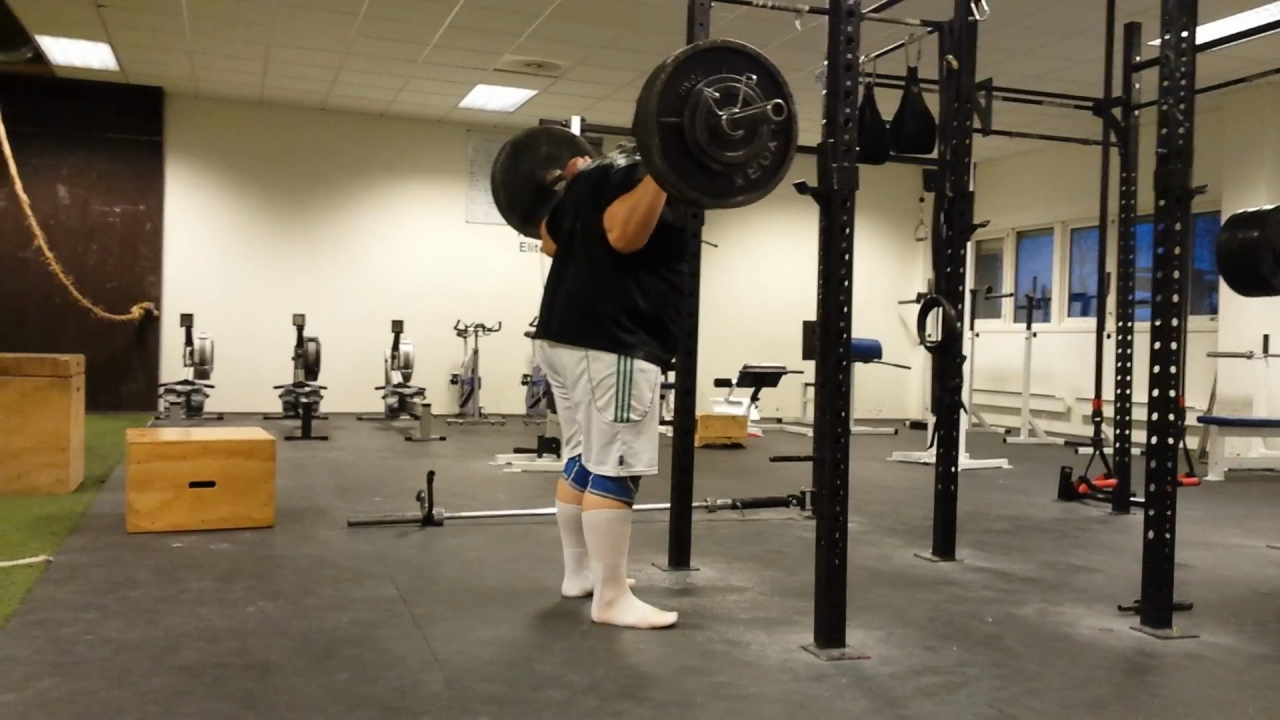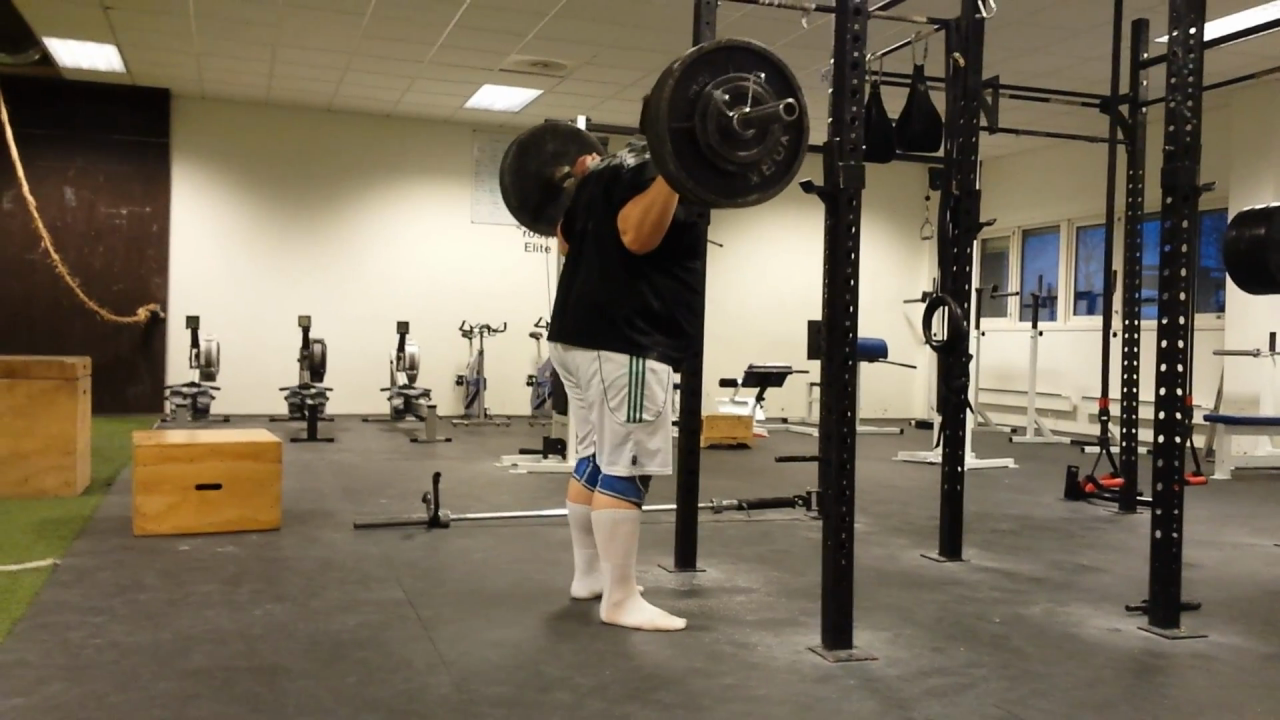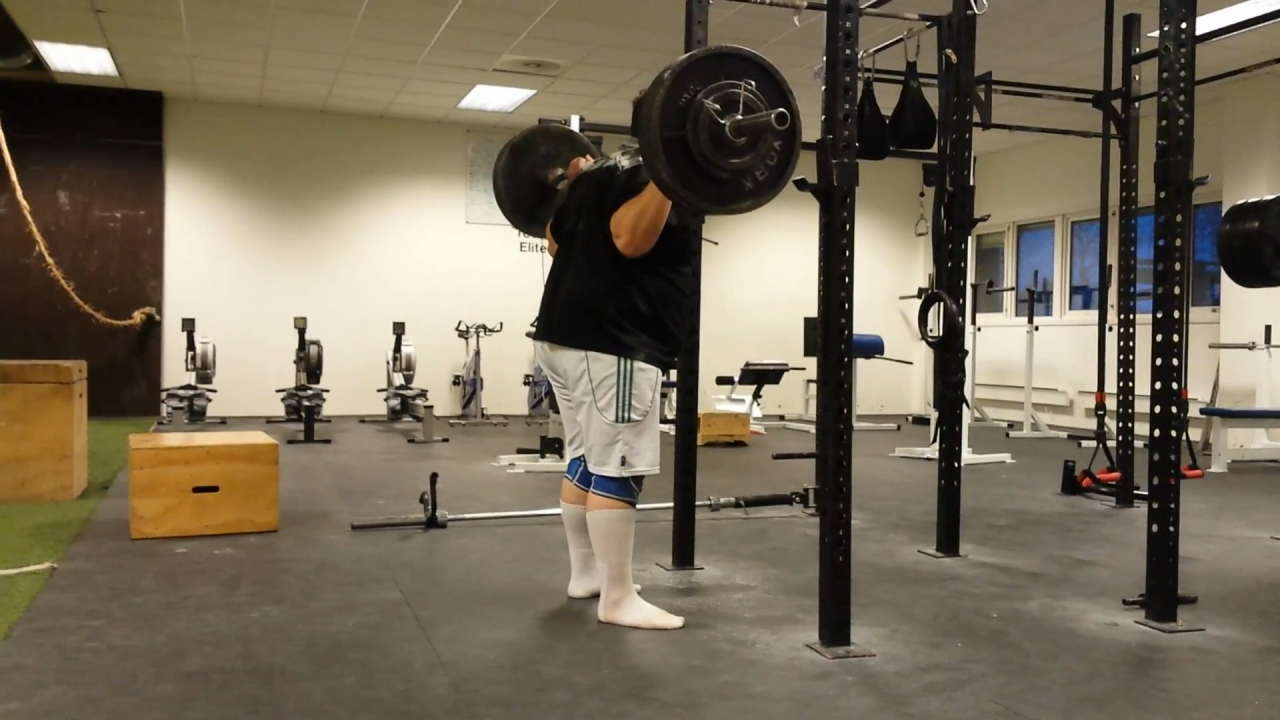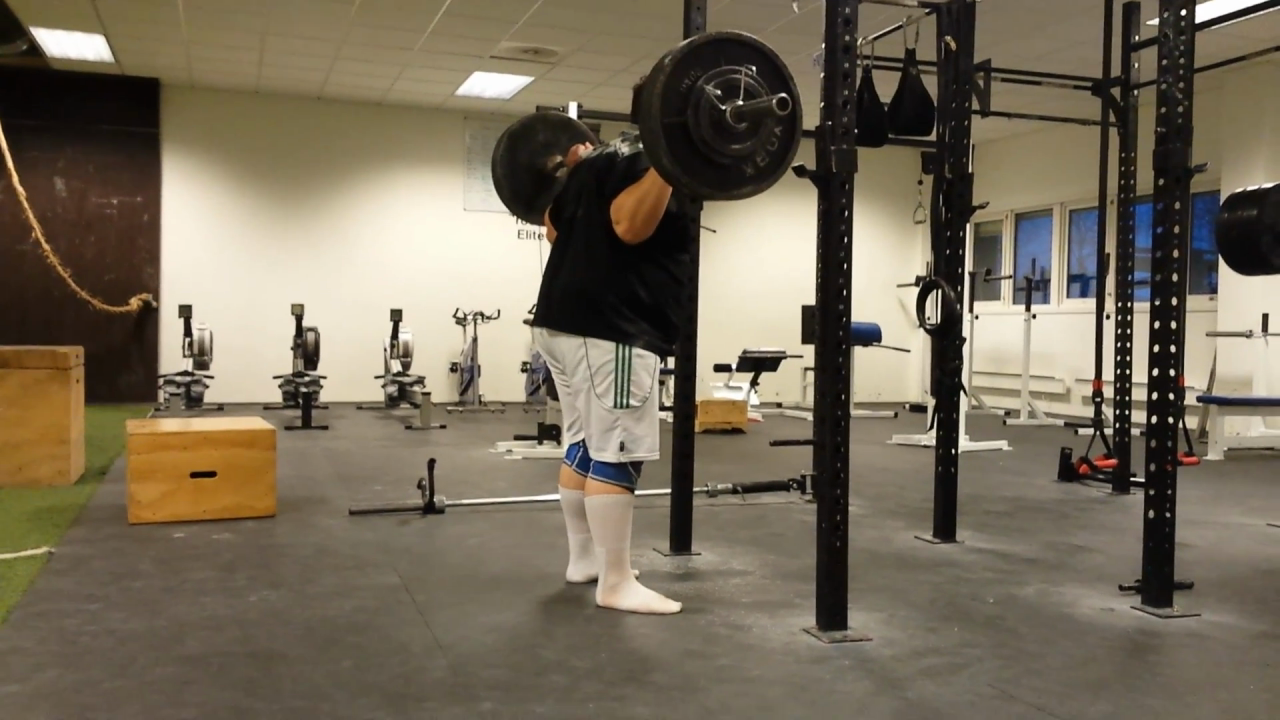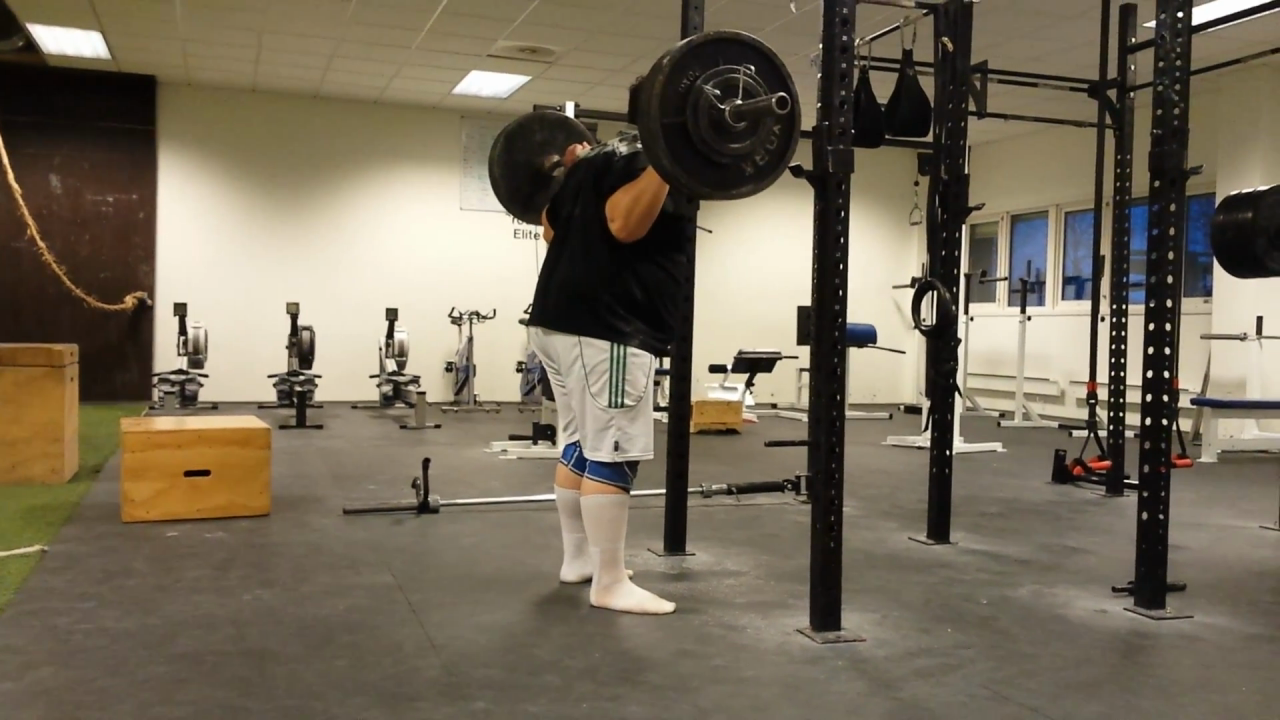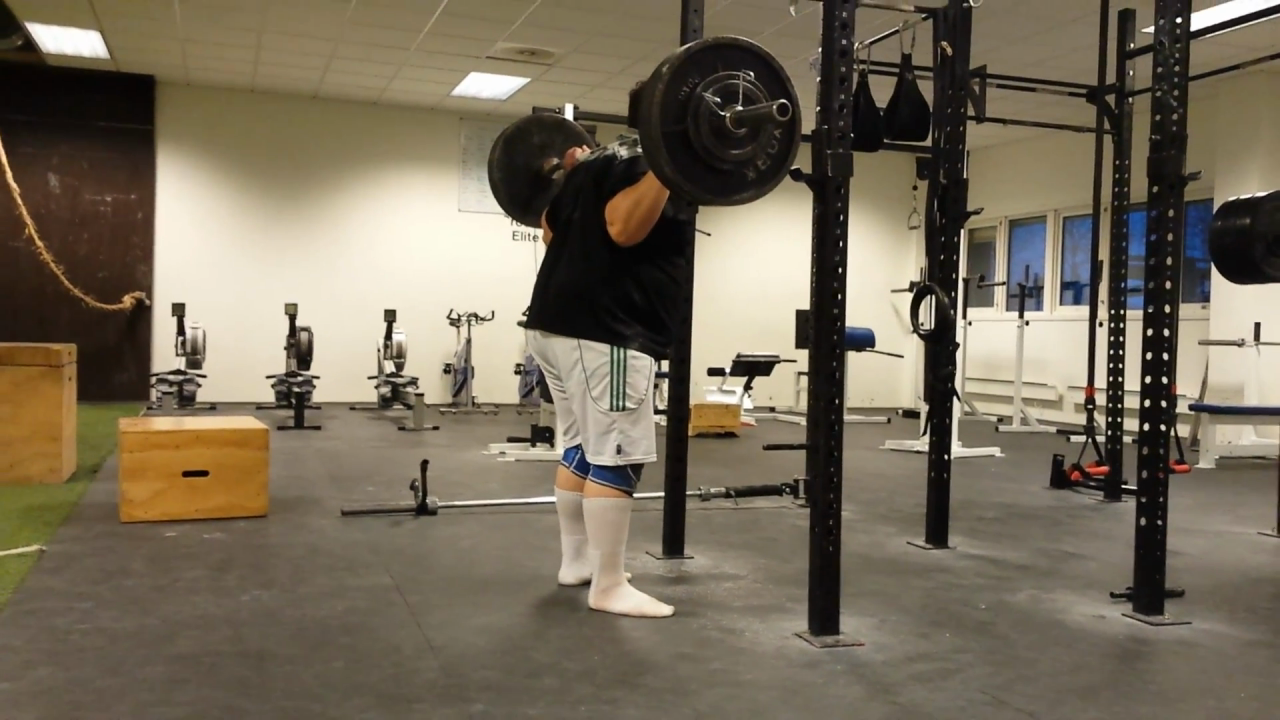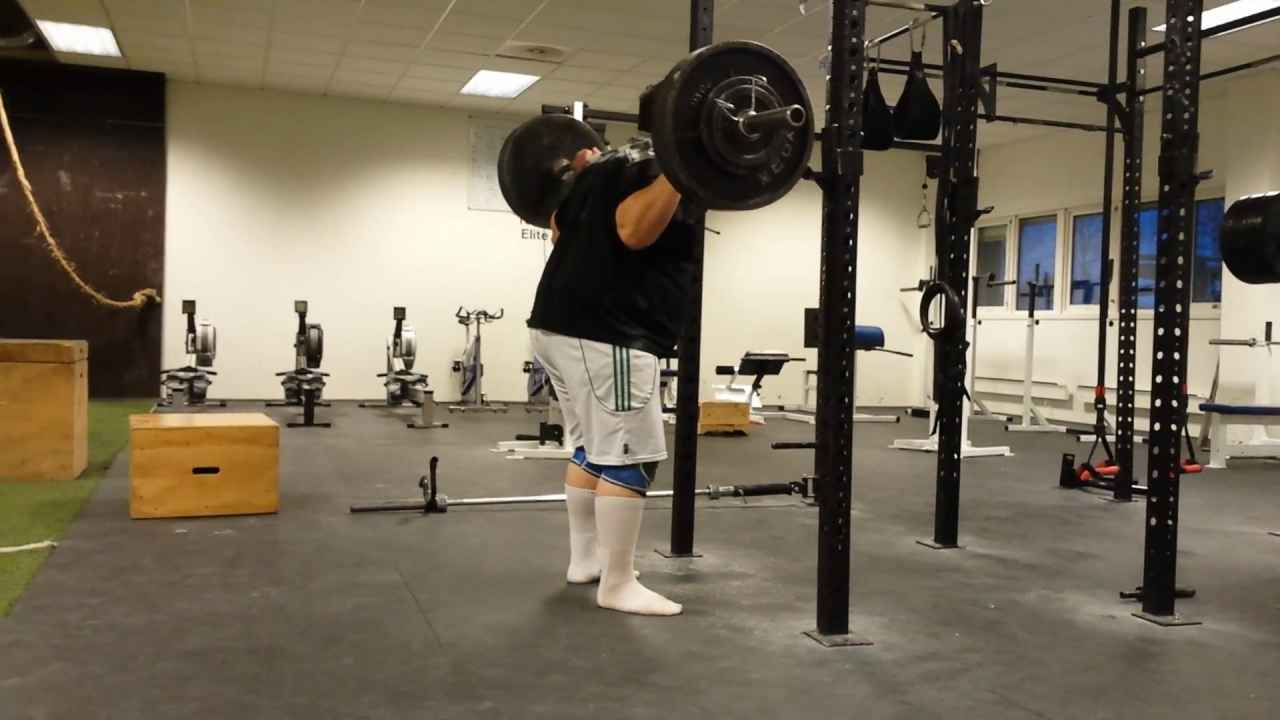
dt=0.4s
person 1, frame 1
left shoulder: (595, 175)
right shoulder: (639, 173)
left elbow: (551, 241)
right elbow: (623, 234)
left wrist: (571, 186)
left hip: (565, 335)
right hip: (610, 344)
left knee: (584, 461)
right knee: (613, 469)
left ankle: (580, 573)
right ankle: (611, 598)
person 1, frame 2
left shoulder: (604, 174)
right shoulder: (649, 173)
left elbow: (568, 242)
right elbow: (637, 235)
left wrist: (579, 185)
left hip: (579, 336)
right hip: (622, 344)
left knee: (593, 461)
right knee: (624, 469)
left ankle: (588, 574)
right ankle: (620, 600)
person 1, frame 3
left shoulder: (597, 176)
right shoulder: (643, 176)
left elbow: (557, 242)
right elbow: (630, 238)
left wrist: (573, 186)
left hip: (566, 336)
right hip: (610, 344)
left knee: (586, 462)
right knee: (617, 469)
left ankle: (586, 573)
right ankle: (618, 598)
person 1, frame 4
left shoulder: (597, 164)
right shoulder: (642, 165)
left elbow: (554, 230)
right elbow: (630, 225)
left wrist: (572, 173)
left hip: (565, 323)
right hip: (609, 331)
left knee: (584, 448)
right knee: (615, 455)
left ankle: (584, 559)
right ankle: (616, 583)
person 1, frame 5
left shoulder: (595, 163)
right shoulder: (640, 165)
left elbow: (552, 230)
right elbow: (624, 224)
left wrist: (569, 172)
left hip: (560, 322)
right hip: (604, 330)
left knee: (580, 447)
right knee: (611, 455)
left ankle: (578, 559)
right ankle: (609, 582)
person 1, frame 6
left shoulder: (597, 165)
right shoulder: (642, 167)
left elbow: (550, 233)
right elbow: (624, 228)
left wrist: (569, 177)
left hip: (557, 326)
right hip: (602, 334)
left knee: (581, 450)
right knee: (615, 457)
left ankle: (577, 562)
right ankle: (610, 587)
person 1, frame 7
left shoulder: (605, 168)
right shoulder: (652, 168)
left elbow: (560, 232)
right elbow: (634, 230)
left wrist: (578, 176)
left hip: (560, 325)
right hip: (605, 333)
left knee: (592, 451)
right knee: (628, 457)
left ankle: (585, 559)
right ankle: (617, 584)
